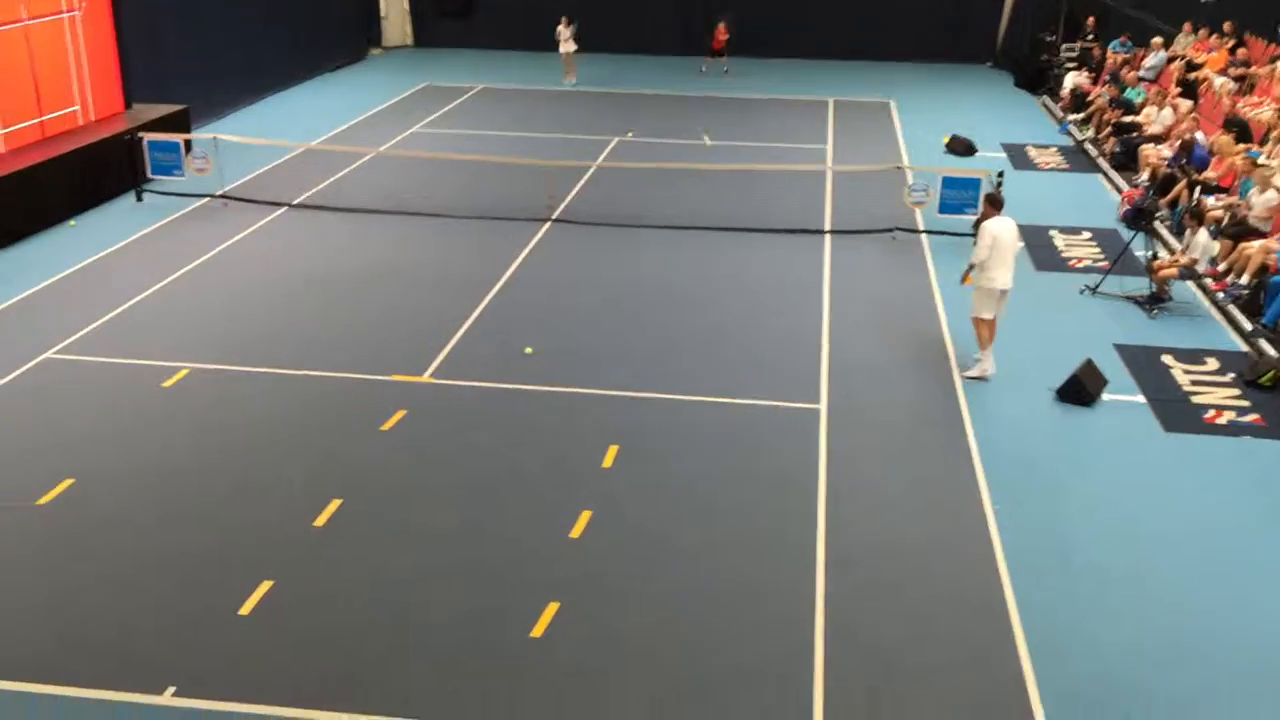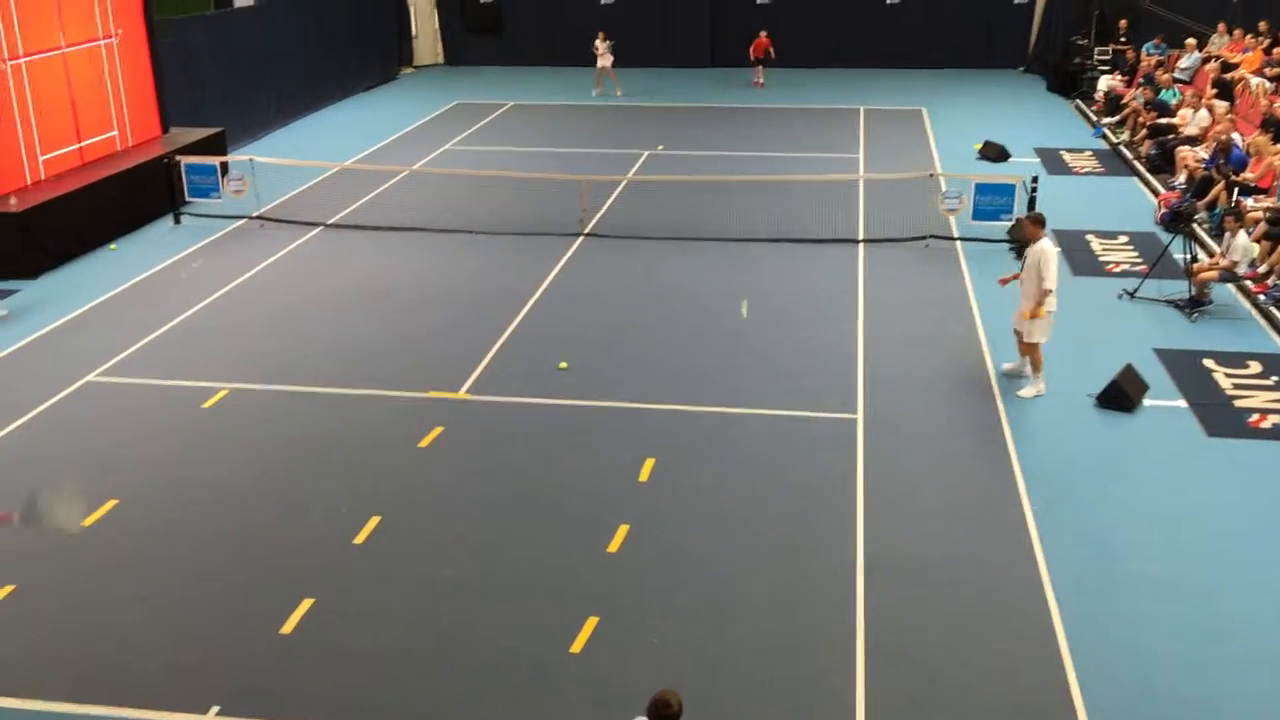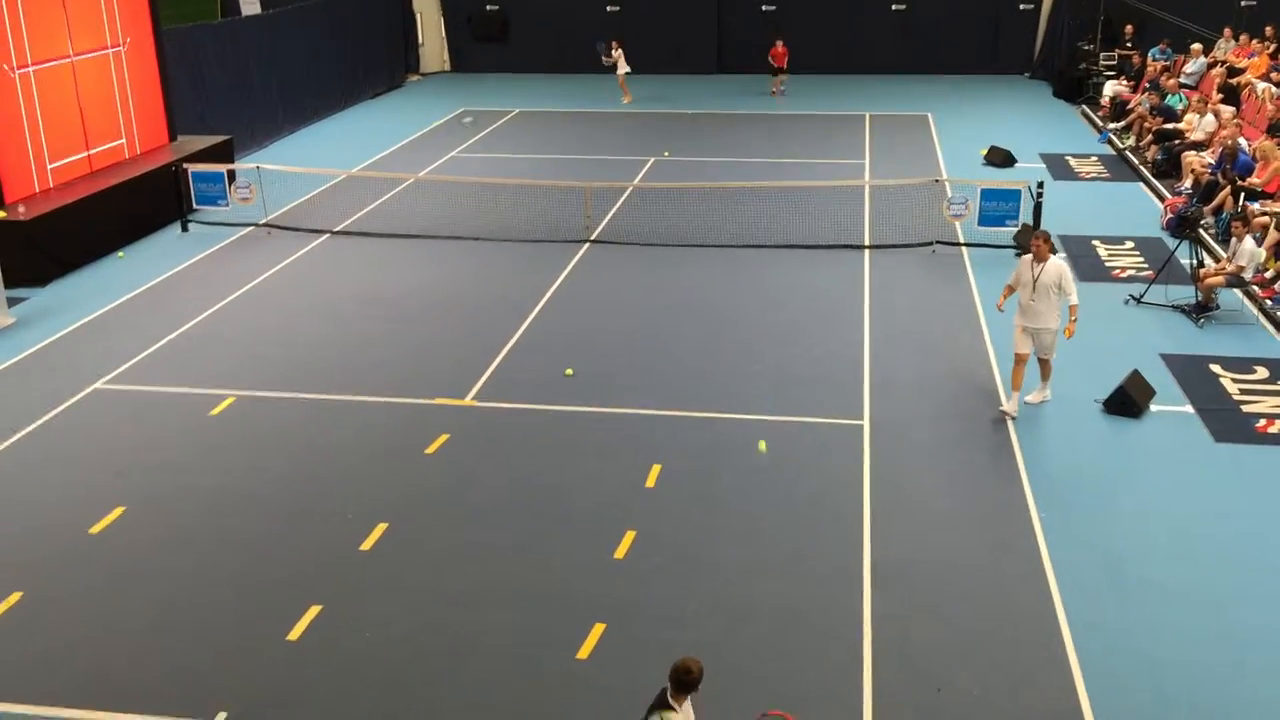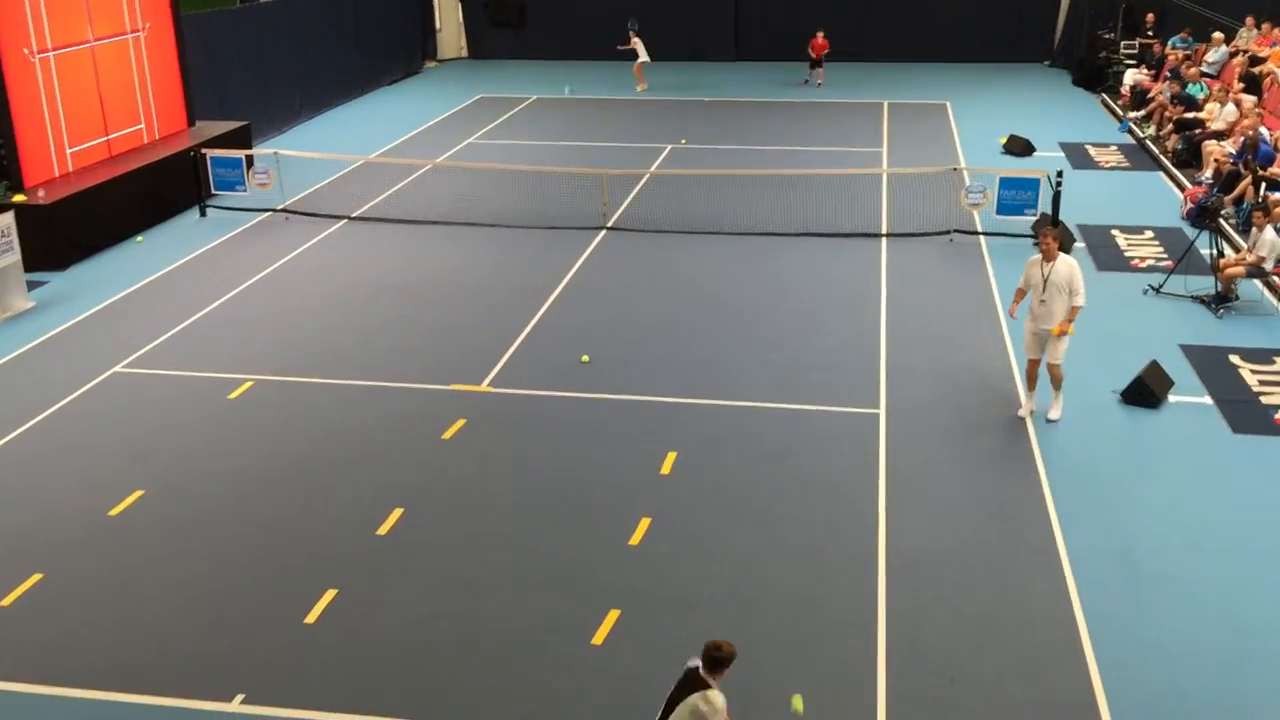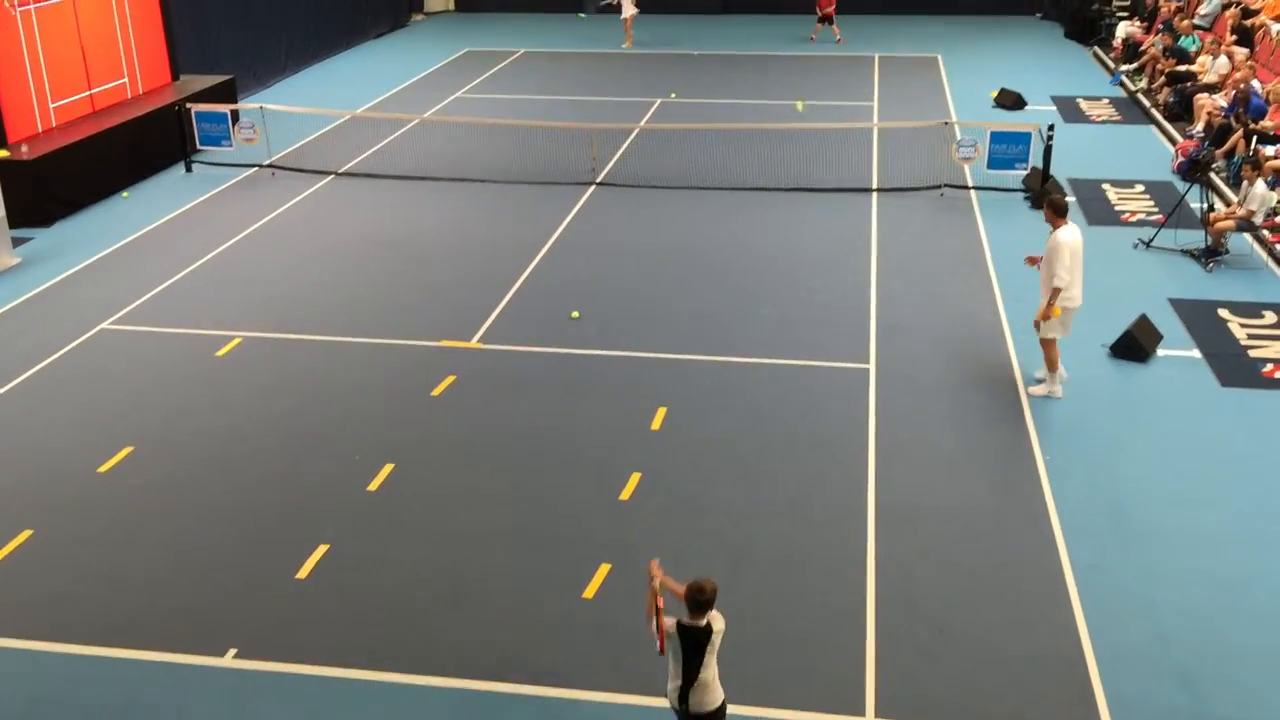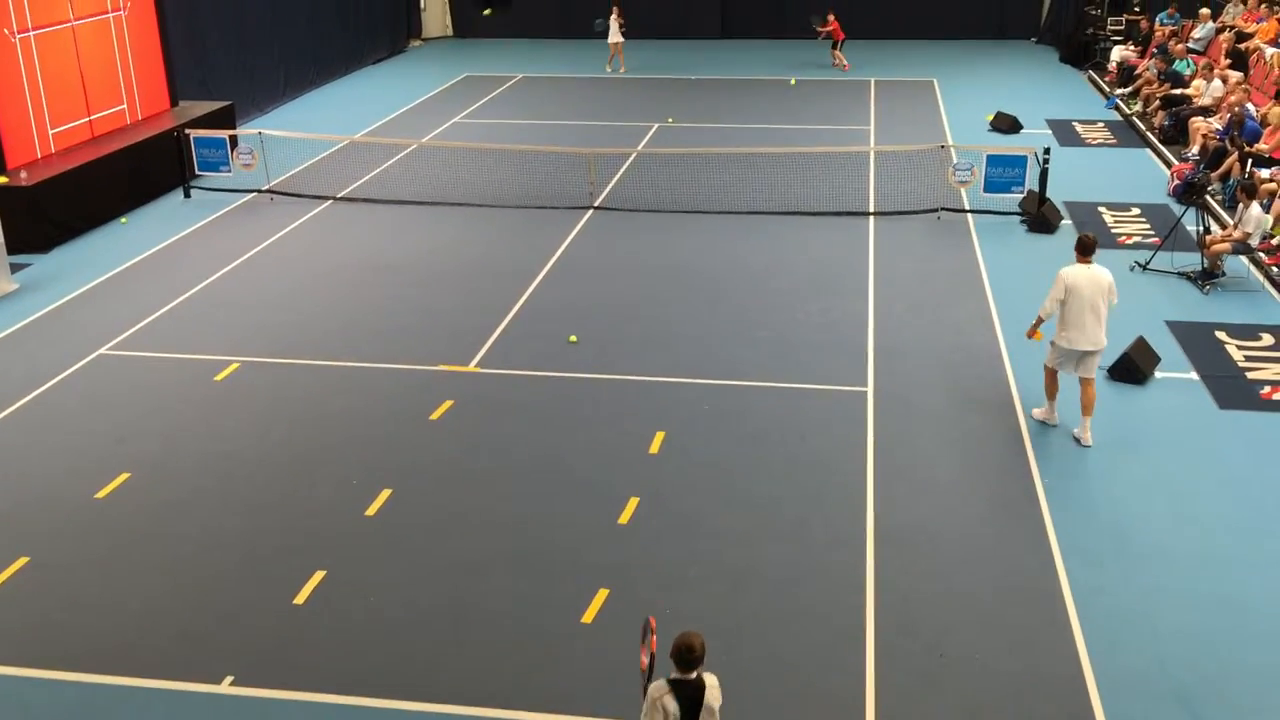
dt=0.5s
person 1, frame 1
left shoulder: (987, 226)
right shoulder: (1011, 224)
left elbow: (979, 256)
right elbow: (1015, 249)
left wrist: (967, 273)
left hip: (989, 281)
right hip: (1005, 280)
left knee: (979, 320)
right knee: (991, 319)
left ankle: (985, 363)
right ankle: (987, 355)
person 1, frame 2
left shoulder: (1045, 249)
right shoulder: (1034, 245)
left elbow: (1050, 282)
left wrist: (1038, 306)
right wrist: (1012, 277)
left hip: (1039, 306)
right hip: (1027, 302)
left knee: (1032, 344)
right knee: (1019, 332)
left ankle: (1037, 384)
right ankle: (1022, 366)
person 1, frame 3
left shoulder: (1060, 267)
right shoulder: (1024, 261)
left elbow: (1071, 295)
right elbow: (1013, 283)
left wrist: (1072, 320)
right wrist: (1003, 297)
left hip: (1047, 324)
right hip: (1023, 321)
left knee: (1044, 359)
right knee: (1020, 360)
left ankle: (1044, 391)
right ankle: (1013, 404)
person 1, frame 4
left shoulder: (1070, 265)
right shoulder: (1033, 262)
left elbow: (1079, 296)
right elbow: (1023, 286)
left wrist: (1069, 321)
right wrist: (1015, 303)
left hip: (1058, 326)
right hip: (1034, 324)
left knee: (1053, 368)
right knee: (1032, 363)
left ankle: (1057, 398)
right ankle: (1030, 401)
person 1, frame 5
left shoulder: (1059, 239)
right shoulder: (1072, 229)
left elbow: (1060, 277)
left wrist: (1049, 305)
right wrist: (1043, 259)
left hip: (1061, 300)
right hip: (1070, 296)
left knee: (1047, 340)
right knee: (1045, 331)
left ankle: (1053, 386)
right ankle: (1055, 371)
person 1, frame 6
left shoulder: (1066, 274)
right shoulder: (1106, 275)
left elbow: (1049, 307)
right elbow: (1112, 303)
left wrist: (1034, 326)
left hip: (1068, 339)
right hip: (1096, 340)
left knee: (1050, 369)
right knee: (1088, 382)
left ankle: (1050, 413)
right ankle: (1085, 431)
